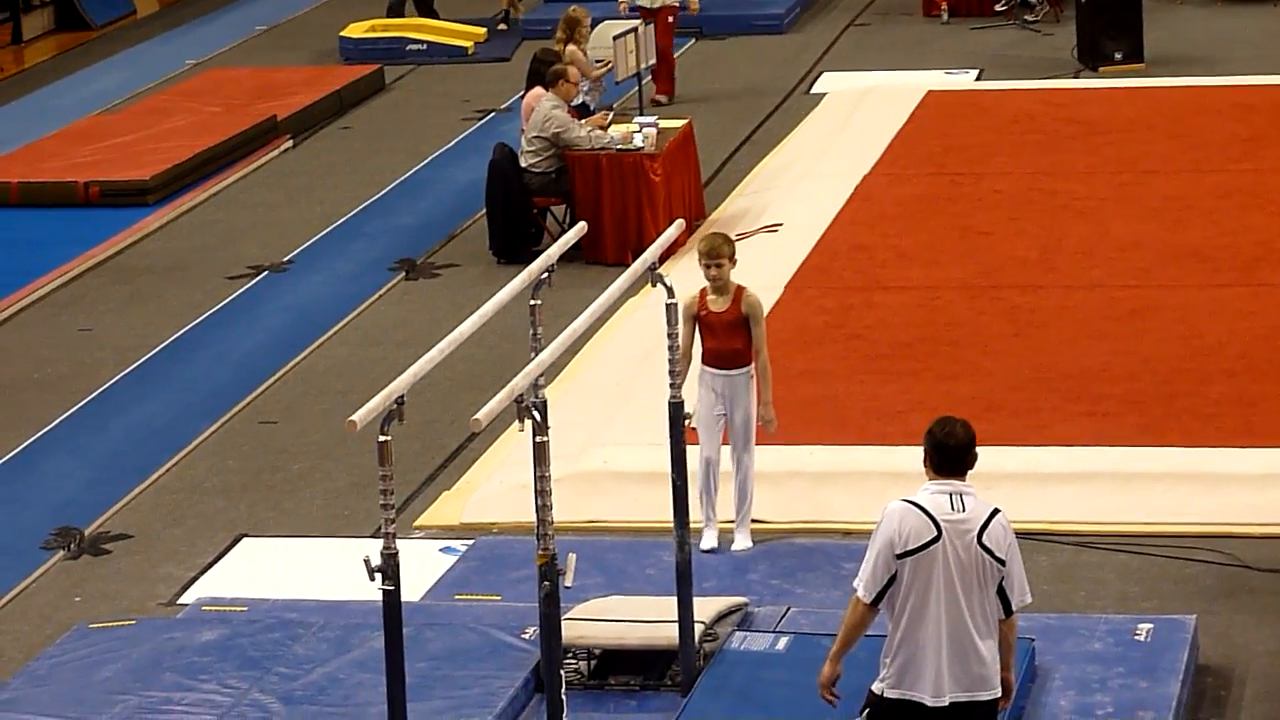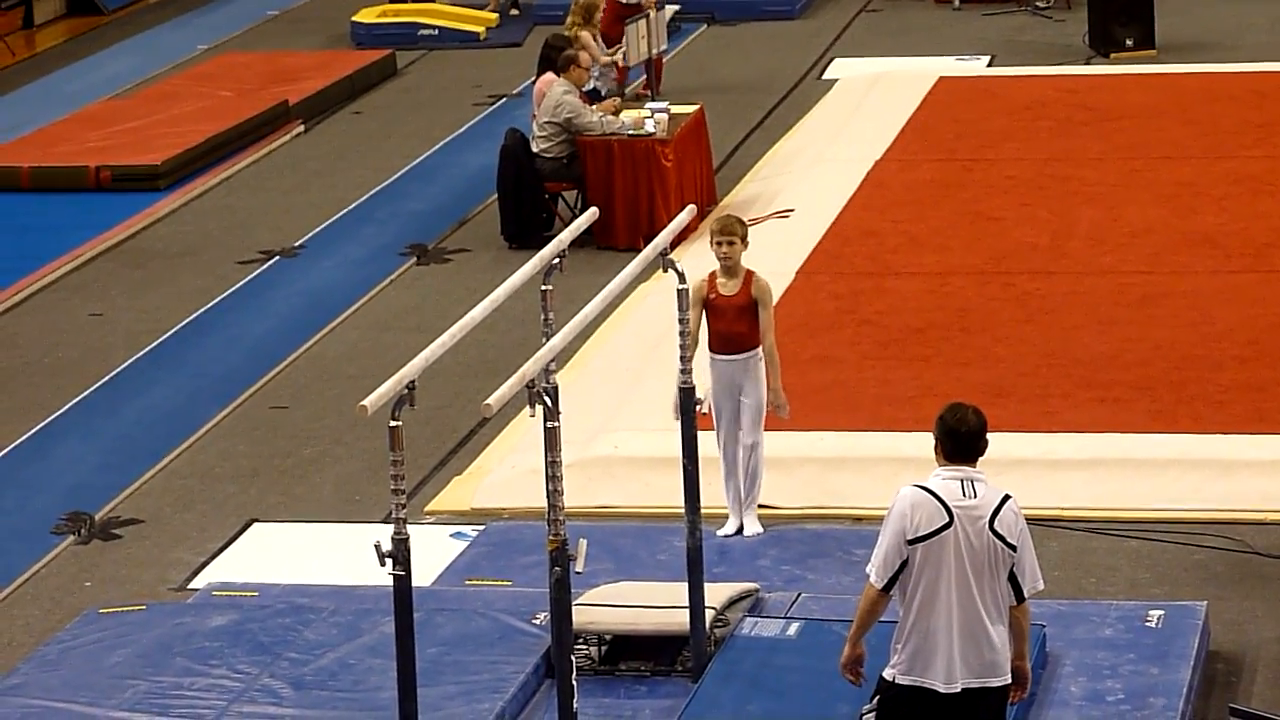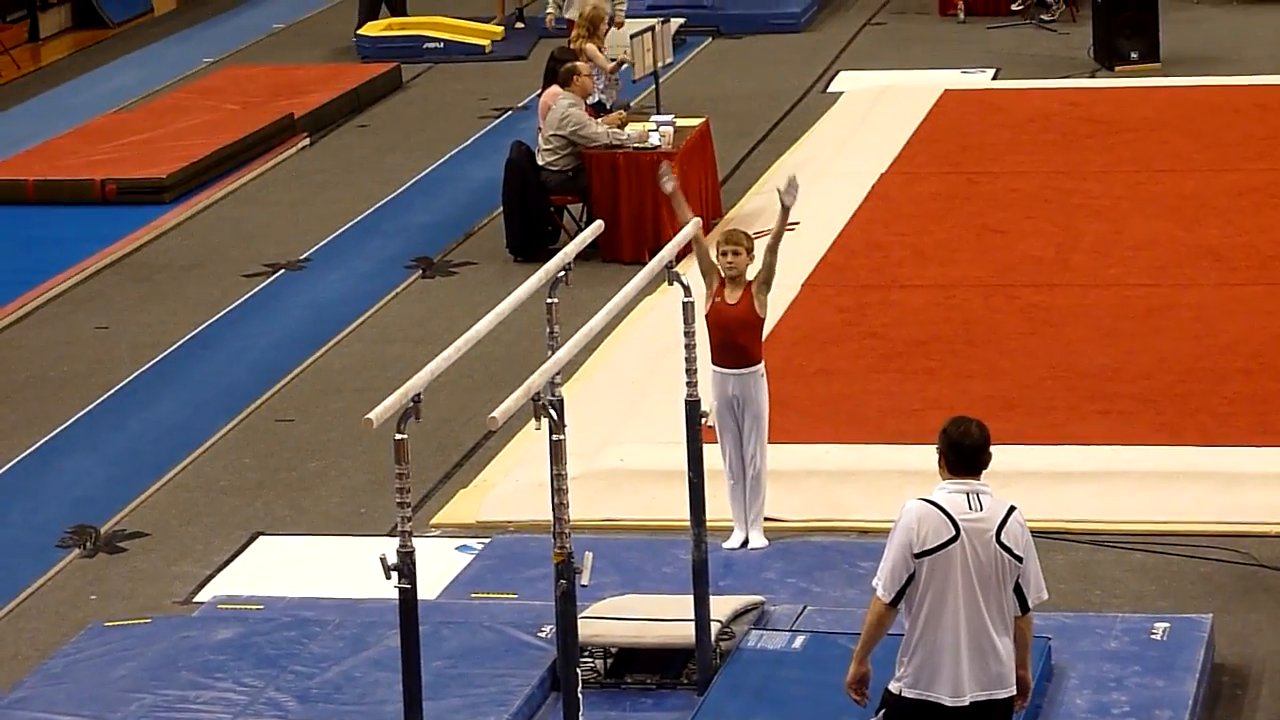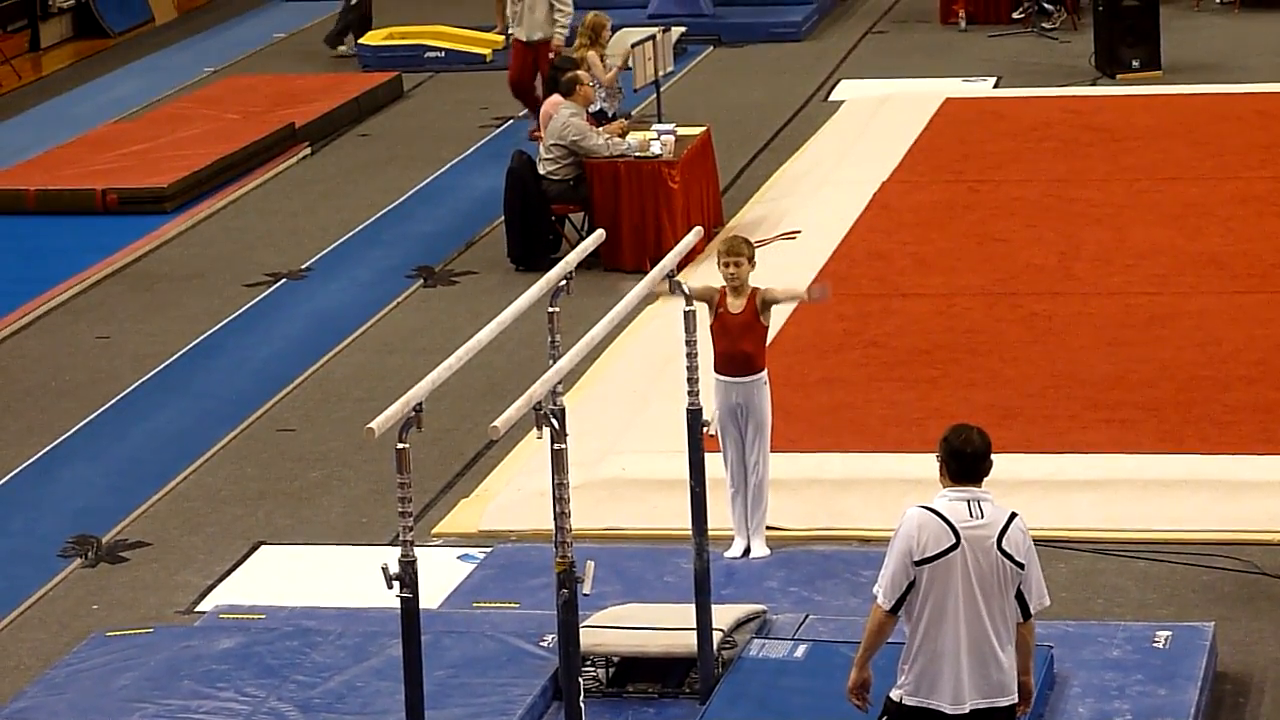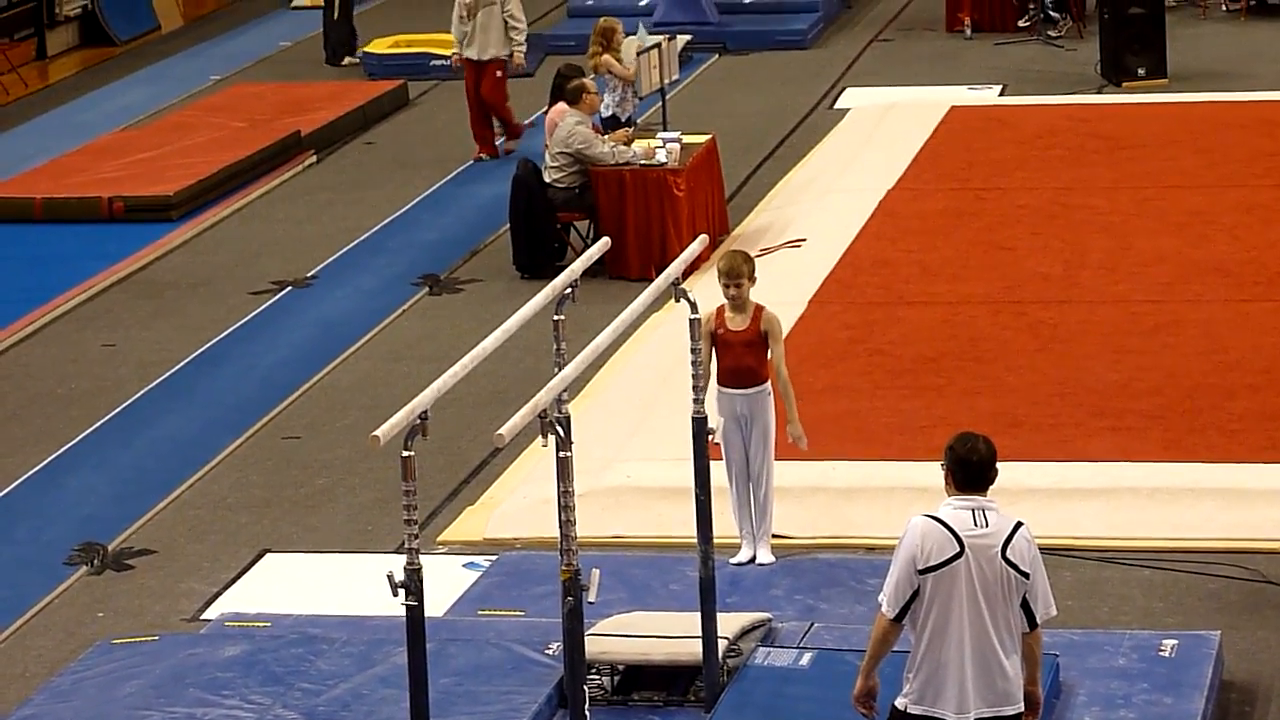
dt=0.5s
person 1, frame 1
left shoulder: (749, 302)
right shoulder: (693, 304)
left elbow: (761, 353)
right elbow: (684, 352)
left wrist: (767, 401)
left hip: (742, 381)
right hip: (710, 381)
left knee: (743, 456)
right knee: (708, 456)
left ankle: (742, 526)
right ankle: (709, 524)
person 1, frame 2
left shoulder: (758, 284)
right shoulder: (702, 287)
left elbow: (768, 337)
right elbow: (692, 336)
left wrist: (773, 386)
left hip: (749, 366)
right hip: (718, 367)
left knee: (749, 441)
right knee: (726, 444)
left ankle: (749, 510)
right ankle: (735, 512)
person 1, frame 3
left shoulder: (759, 291)
right shoulder: (711, 285)
left elbow: (773, 246)
right elbow: (694, 236)
left wrist: (785, 210)
right wrist: (674, 193)
left hip: (751, 380)
right hip: (720, 380)
left knee: (754, 456)
right knee: (731, 457)
left ankle: (755, 525)
right ankle: (739, 524)
person 1, frame 4
left shoulder: (761, 297)
right shoulder: (714, 296)
left elbow: (785, 295)
right elbow: (686, 290)
left wrist: (808, 292)
left hip: (754, 387)
right hip: (724, 388)
left knee: (757, 466)
right knee: (734, 466)
left ankle: (757, 534)
right ankle: (741, 535)
person 1, frame 5
left shoulder: (766, 319)
right shoulder: (711, 320)
left elbow: (780, 370)
right elbow: (702, 369)
left wrist: (793, 419)
left hip: (758, 398)
right hip: (727, 400)
left knee: (761, 473)
right knee: (736, 474)
left ankle: (763, 541)
right ankle: (747, 541)
person 2, frame 1
left shoulder: (901, 515)
right shoulder: (996, 523)
left elbow: (867, 600)
right elbow: (1007, 612)
left wrist: (834, 659)
right wrist: (1006, 669)
left hip: (907, 682)
right hip: (977, 684)
person 2, frame 2
left shoulder: (911, 501)
right shoulder: (1007, 509)
left elbow: (880, 587)
right elbow: (1018, 598)
left wrist: (854, 643)
right wrist: (1019, 658)
left hip: (918, 669)
right hip: (987, 670)
person 2, frame 3
left shoulder: (917, 515)
right shoulder: (1012, 521)
left elbow: (887, 602)
right elbow: (1023, 610)
left wrist: (859, 660)
right wrist: (1022, 668)
left hip: (924, 683)
right hip: (993, 684)
person 2, frame 4
left shoulder: (918, 522)
right shoulder: (1013, 527)
left elbow: (886, 609)
right elbow: (1025, 615)
left wrist: (861, 665)
right wrist: (1025, 674)
left hip: (925, 691)
right hip: (994, 692)
person 2, frame 5
left shoulder: (922, 532)
right shoulder: (1019, 537)
left elbow: (892, 617)
right elbow: (1031, 626)
left wrist: (866, 674)
right wrist: (1032, 684)
